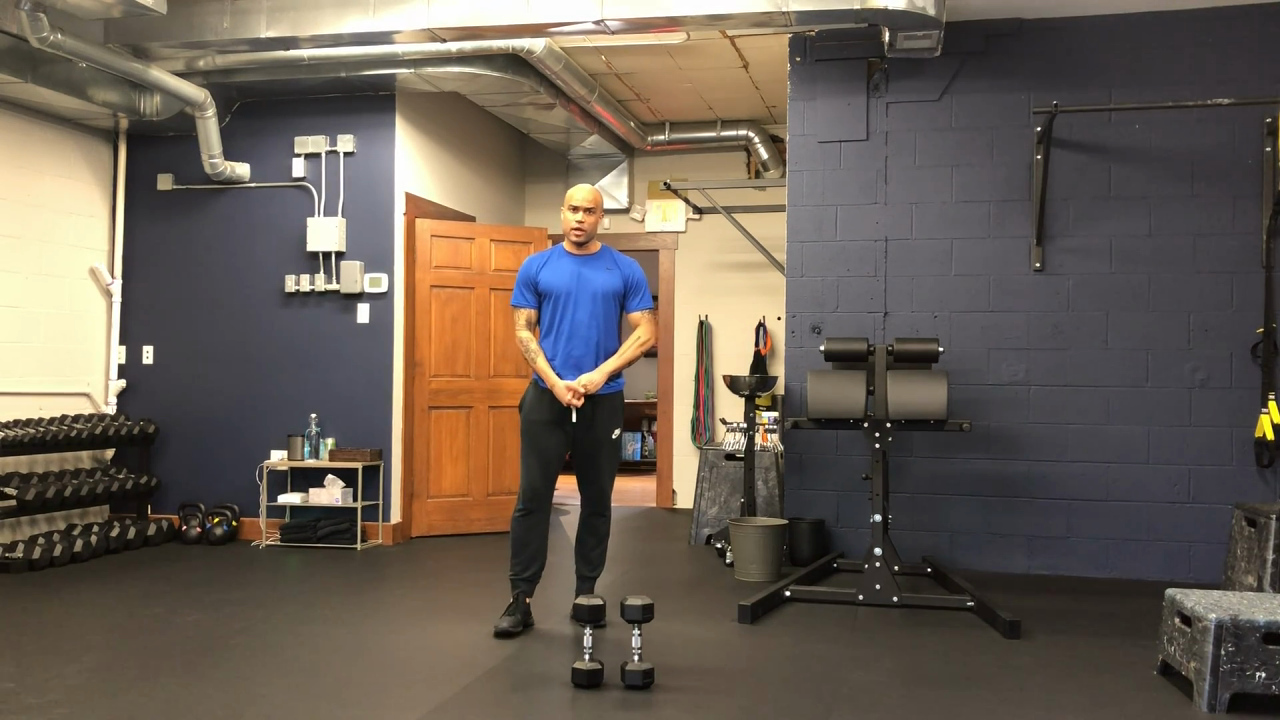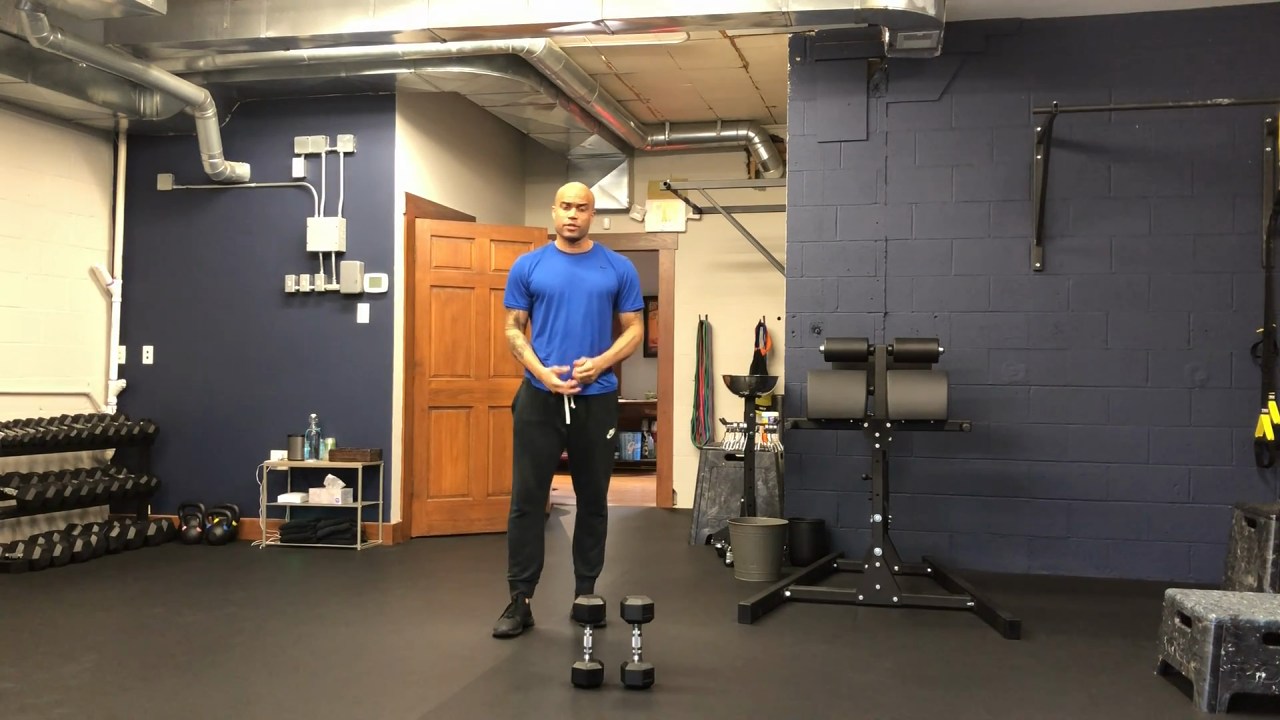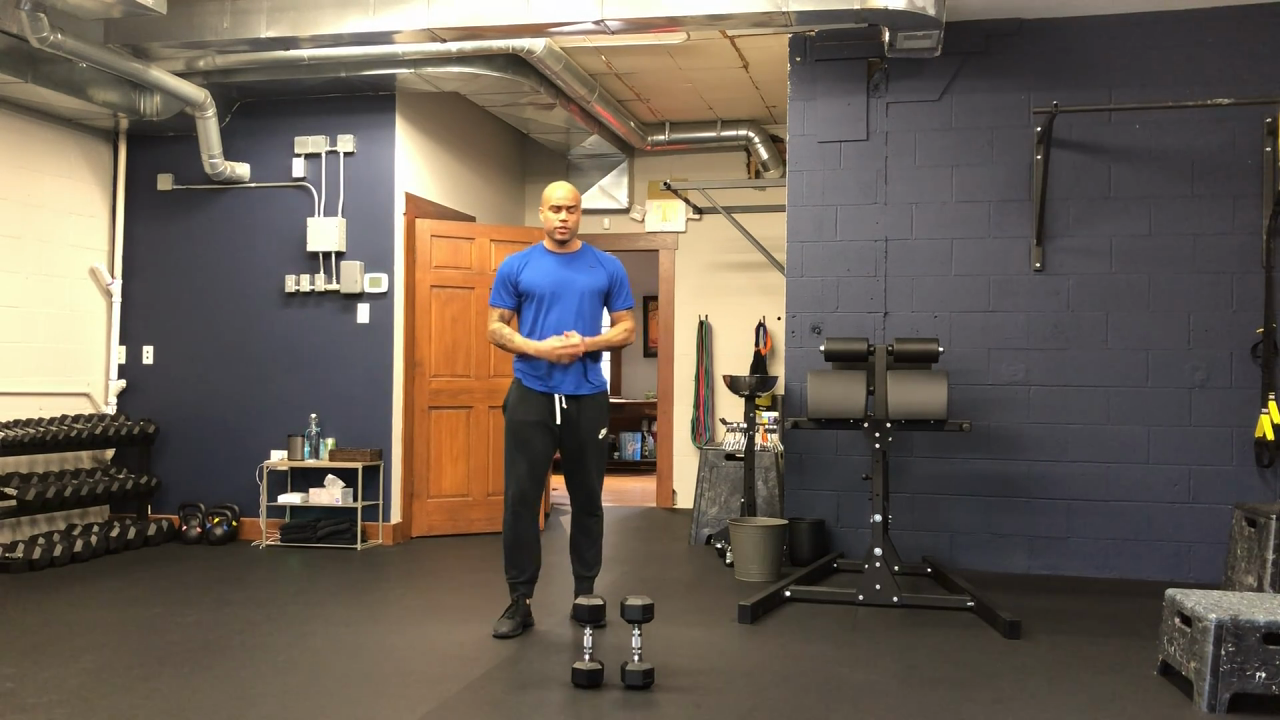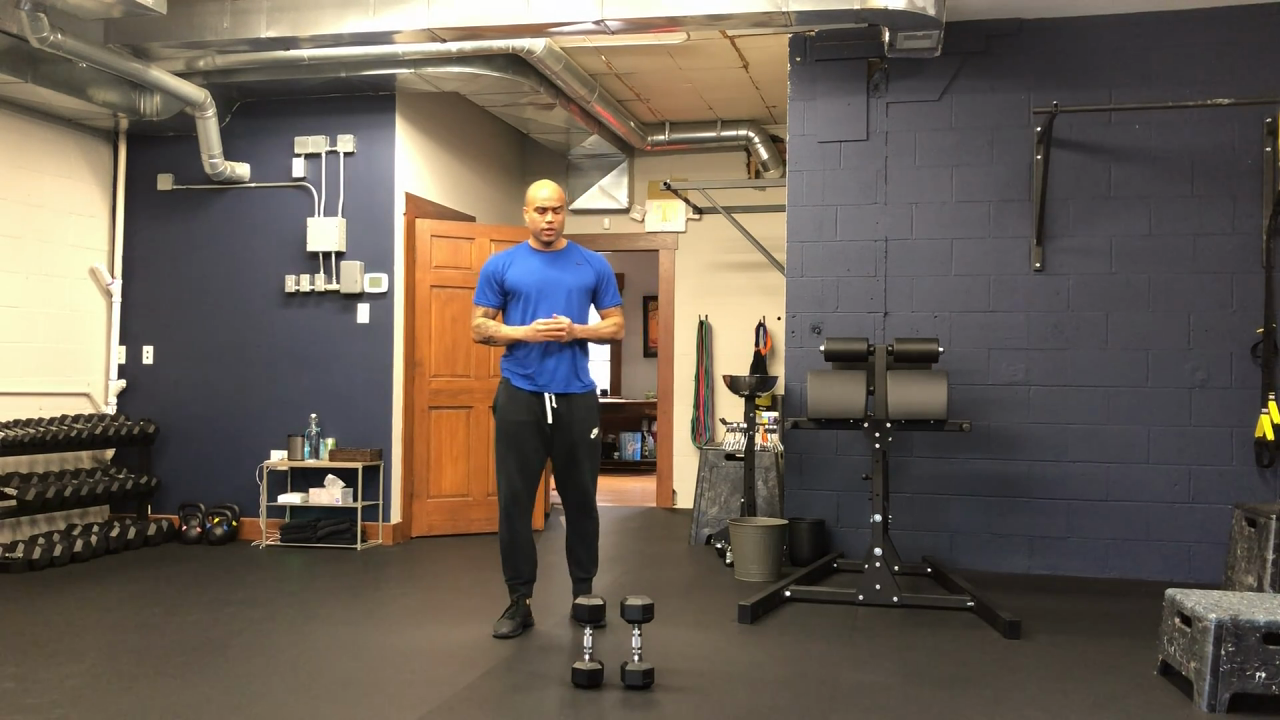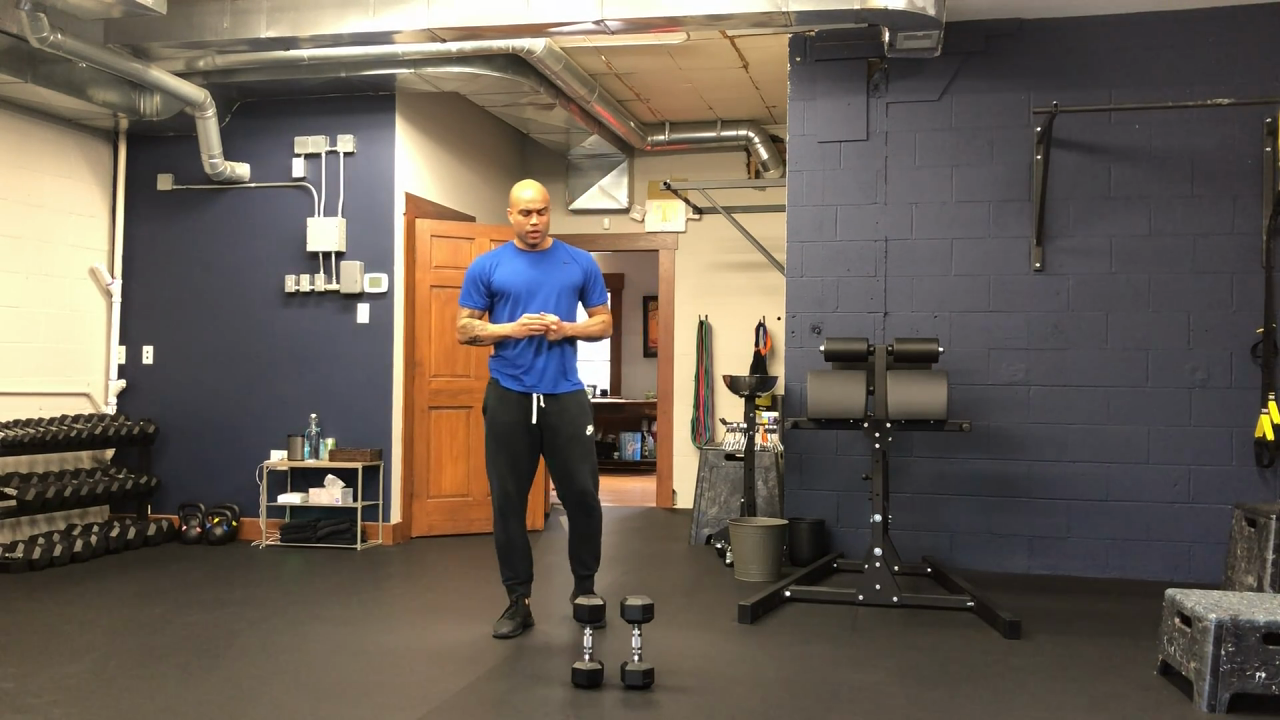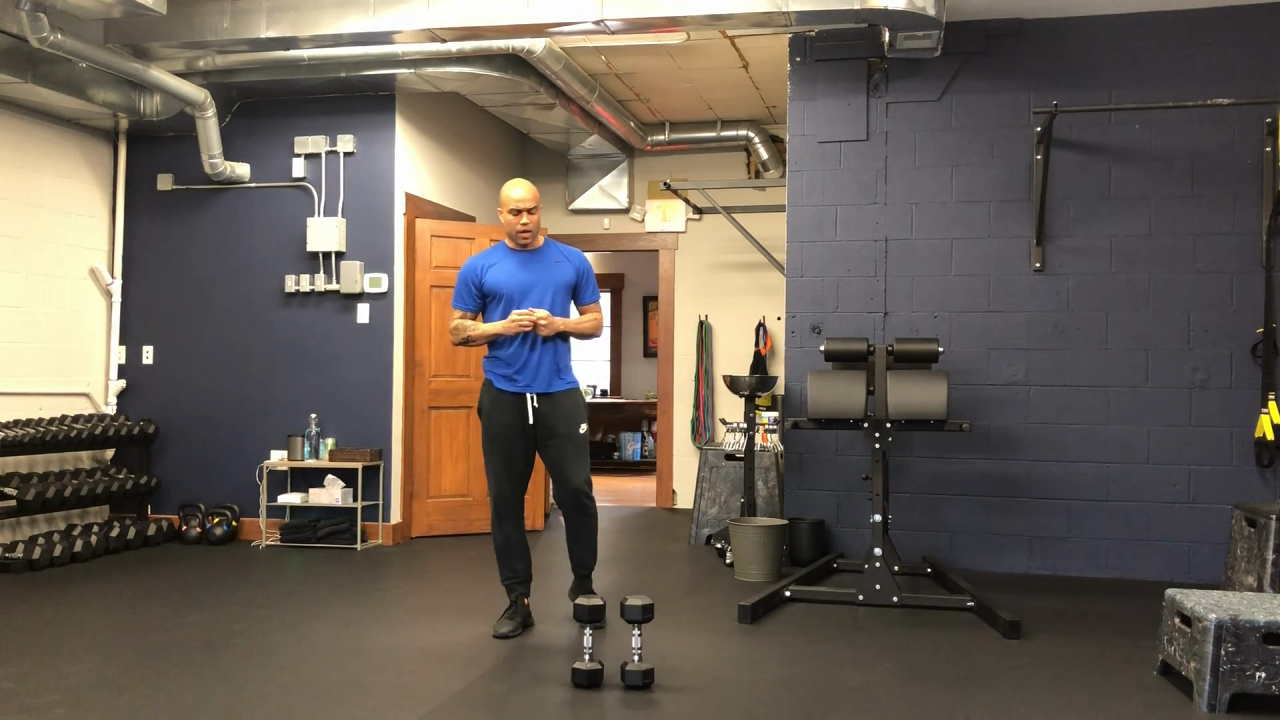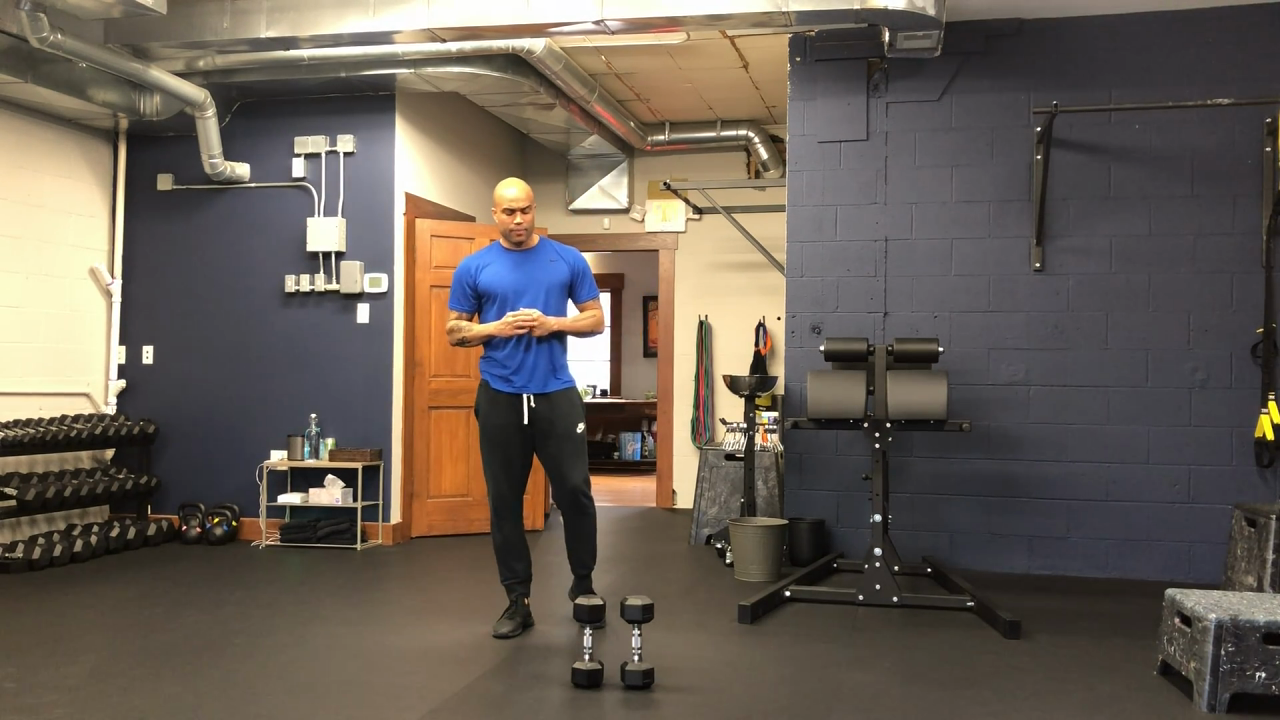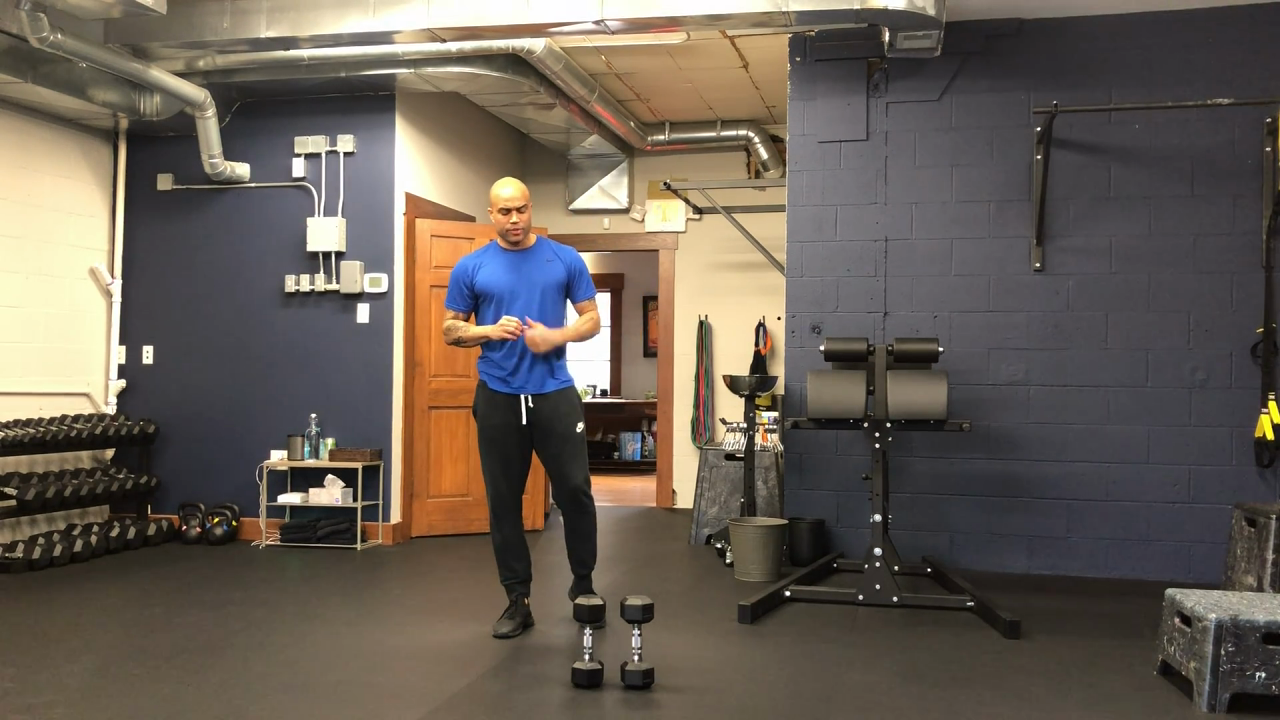
dt=0.2s
person 1, frame 1
left shoulder: (626, 270)
right shoulder: (536, 267)
left elbow: (645, 333)
right elbow: (523, 331)
left wrist: (600, 375)
right wrist: (554, 381)
left hip: (603, 399)
right hip: (546, 396)
left knee: (597, 501)
right knee: (532, 498)
left ankle: (586, 592)
right ankle: (521, 598)
person 1, frame 2
left shoulder: (618, 268)
right shoulder: (527, 266)
left elbow: (634, 331)
right elbow: (512, 329)
left wrist: (599, 363)
right wrist: (541, 371)
left hip: (596, 398)
right hip: (539, 396)
left knee: (592, 500)
right knee: (527, 500)
left ankle: (586, 593)
right ankle: (520, 599)
person 1, frame 3
left shoulder: (607, 268)
right shoulder: (516, 267)
left elbow: (626, 329)
right elbow: (496, 328)
left wrist: (588, 344)
right wrist: (535, 347)
left hip: (587, 397)
right hip: (530, 395)
left knee: (587, 501)
right knee: (520, 501)
left ankle: (585, 593)
right ankle: (521, 599)
person 1, frame 4
left shoulder: (593, 265)
right shoulder: (501, 265)
left elbow: (616, 326)
right elbow: (479, 327)
left wrist: (576, 331)
right wrist: (524, 332)
left hip: (576, 396)
right hip: (519, 395)
left knee: (580, 501)
right knee: (514, 502)
left ankle: (584, 592)
right ankle: (520, 600)
person 1, frame 5
left shoulder: (580, 263)
right shoulder: (487, 266)
left elbow: (604, 324)
right elbow: (464, 329)
left wrist: (566, 329)
right wrist: (510, 328)
left hip: (566, 395)
right hip: (509, 396)
left knee: (582, 496)
right knee: (508, 502)
left ankle: (585, 587)
right ankle: (519, 600)
person 1, frame 6
left shoulder: (572, 261)
right shoulder: (478, 267)
left elbow: (595, 321)
right elbow: (457, 331)
left wrist: (558, 324)
right wrist: (501, 326)
left hip: (560, 393)
right hip: (503, 396)
left knee: (576, 492)
right knee: (506, 502)
left ankle: (583, 585)
right ankle: (518, 600)
person 1, frame 7
left shoulder: (568, 259)
right shoulder: (473, 267)
left elbow: (596, 319)
right elbow: (454, 331)
left wrist: (553, 323)
right wrist: (495, 328)
left hip: (557, 393)
right hip: (500, 397)
left knee: (575, 492)
right knee: (505, 502)
left ankle: (584, 584)
right ankle: (518, 600)
person 1, frame 8
left shoulder: (565, 259)
right shoulder: (470, 267)
left elbow: (591, 319)
right elbow: (450, 330)
left wrist: (556, 336)
right wrist: (490, 331)
left hip: (555, 393)
right hip: (498, 397)
left knee: (575, 491)
right knee: (504, 502)
left ankle: (584, 584)
right ankle: (518, 600)
